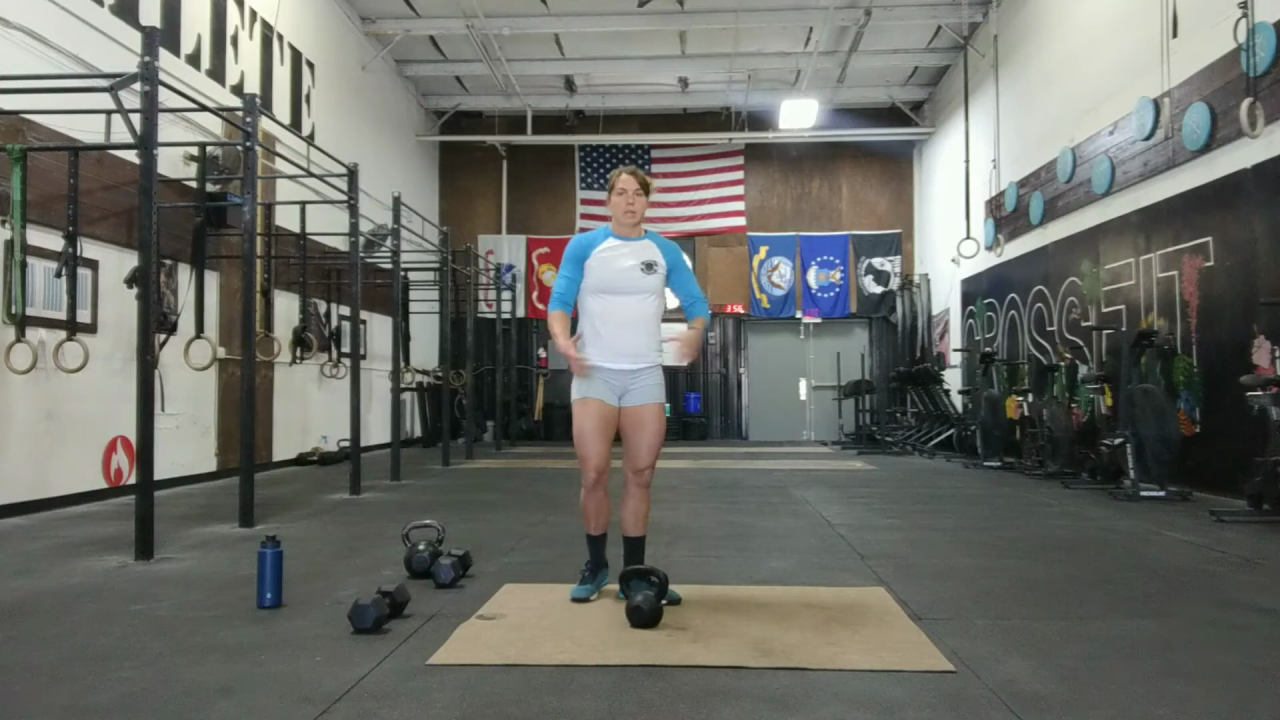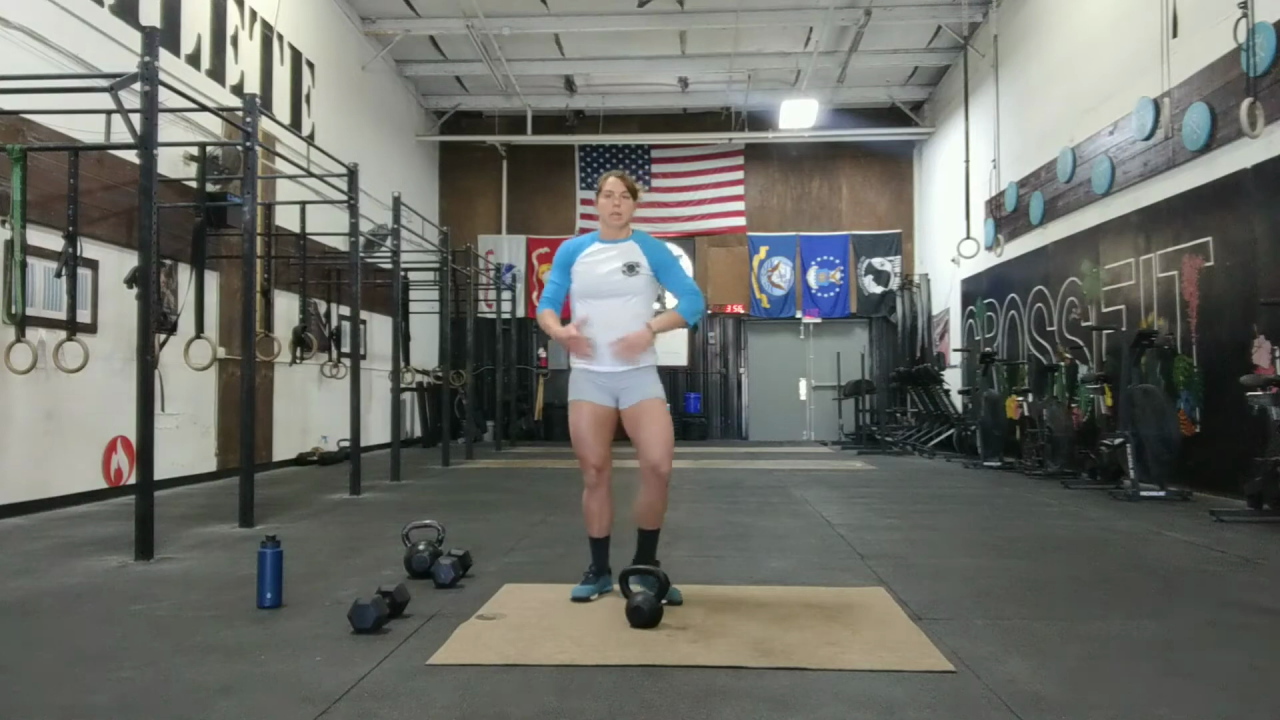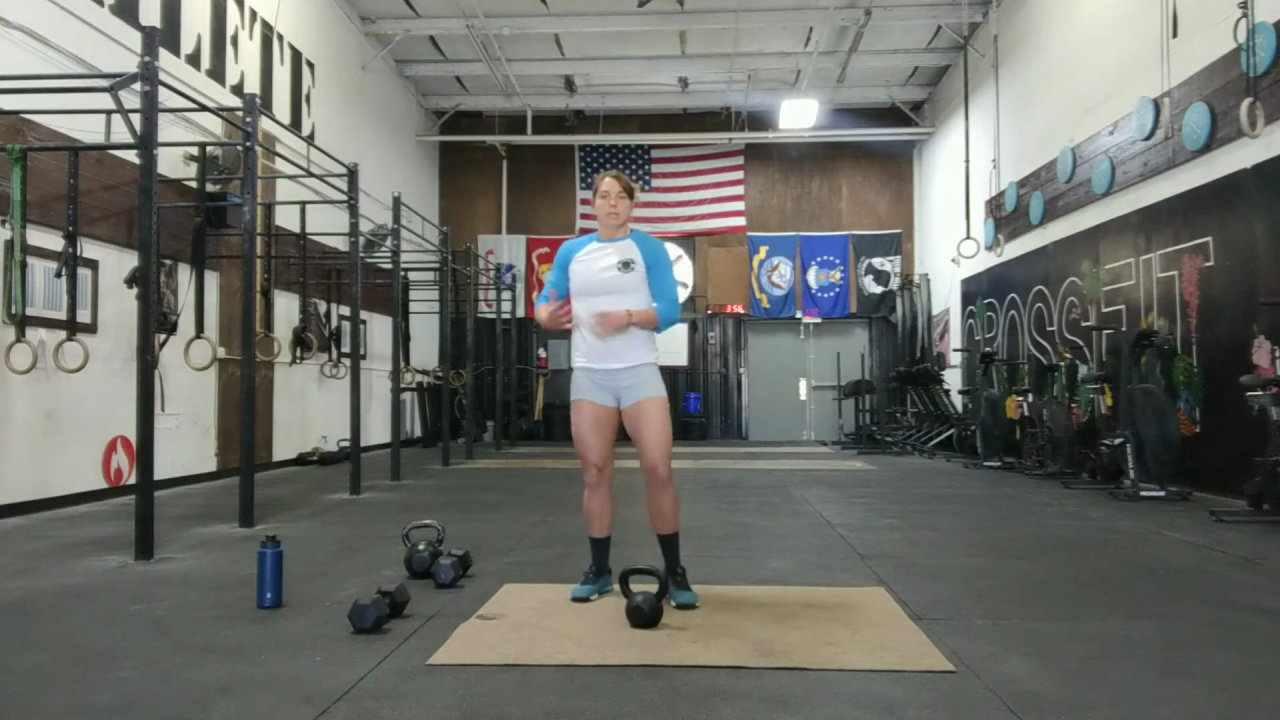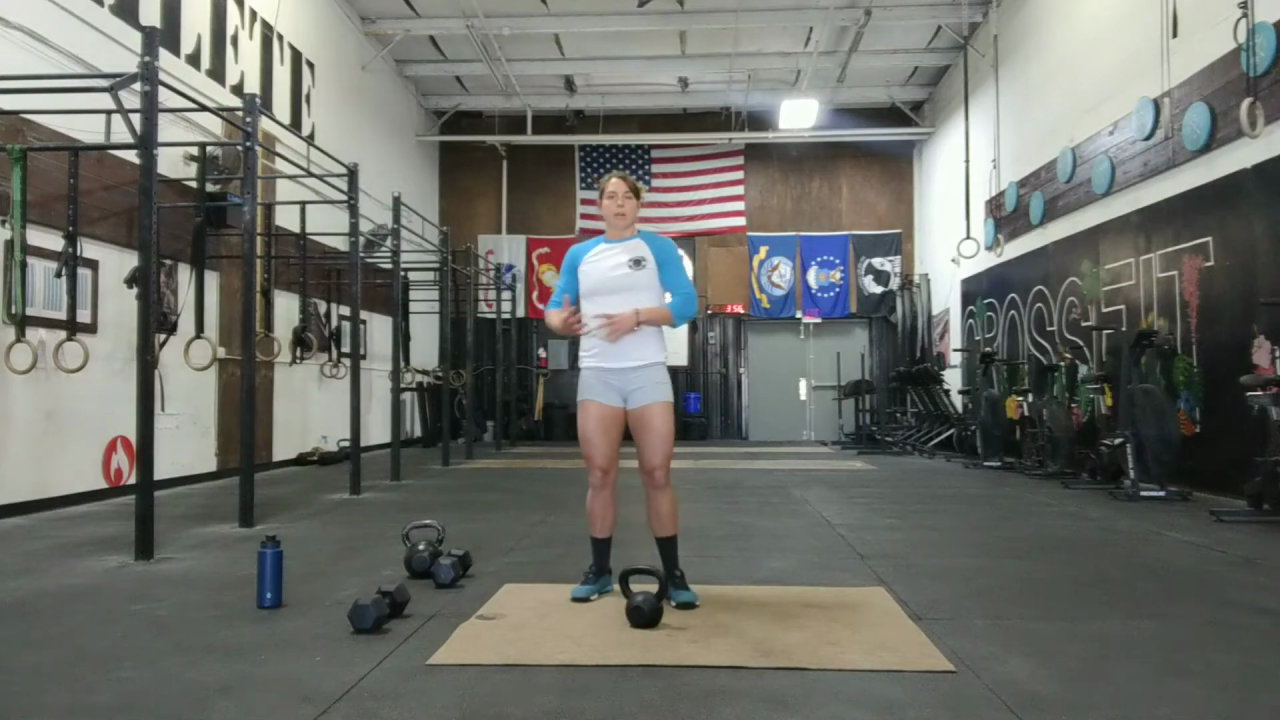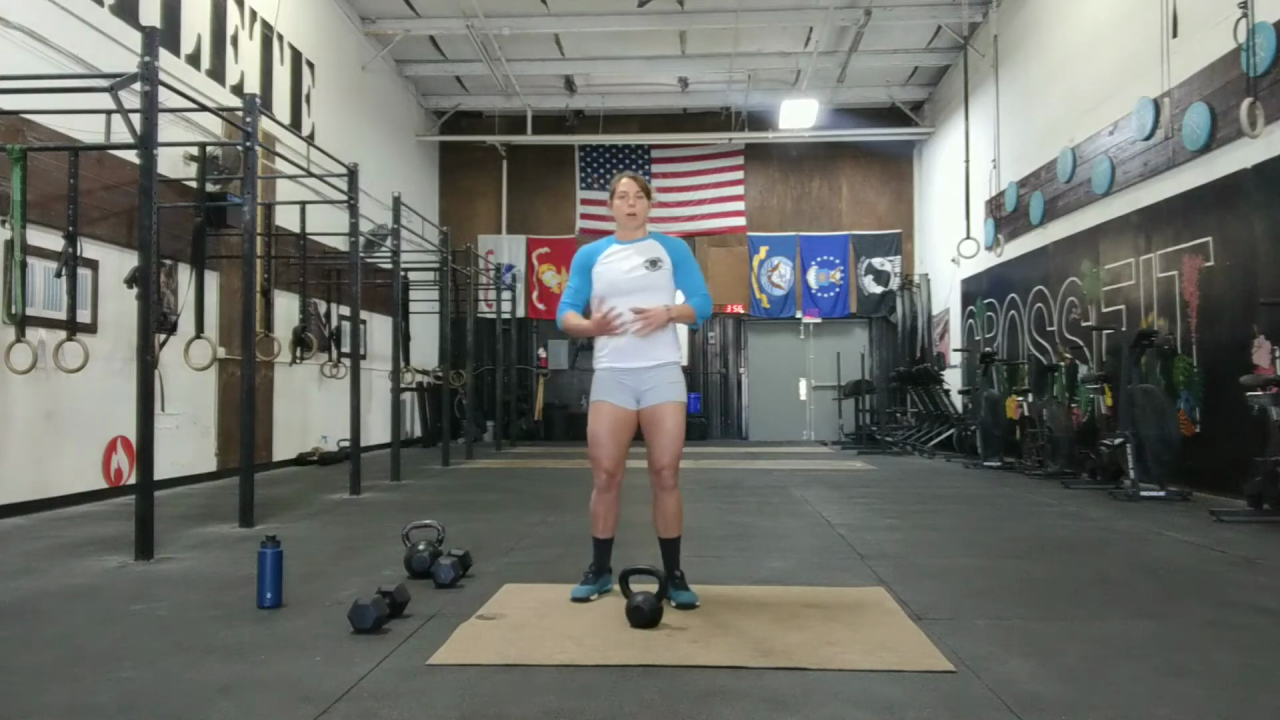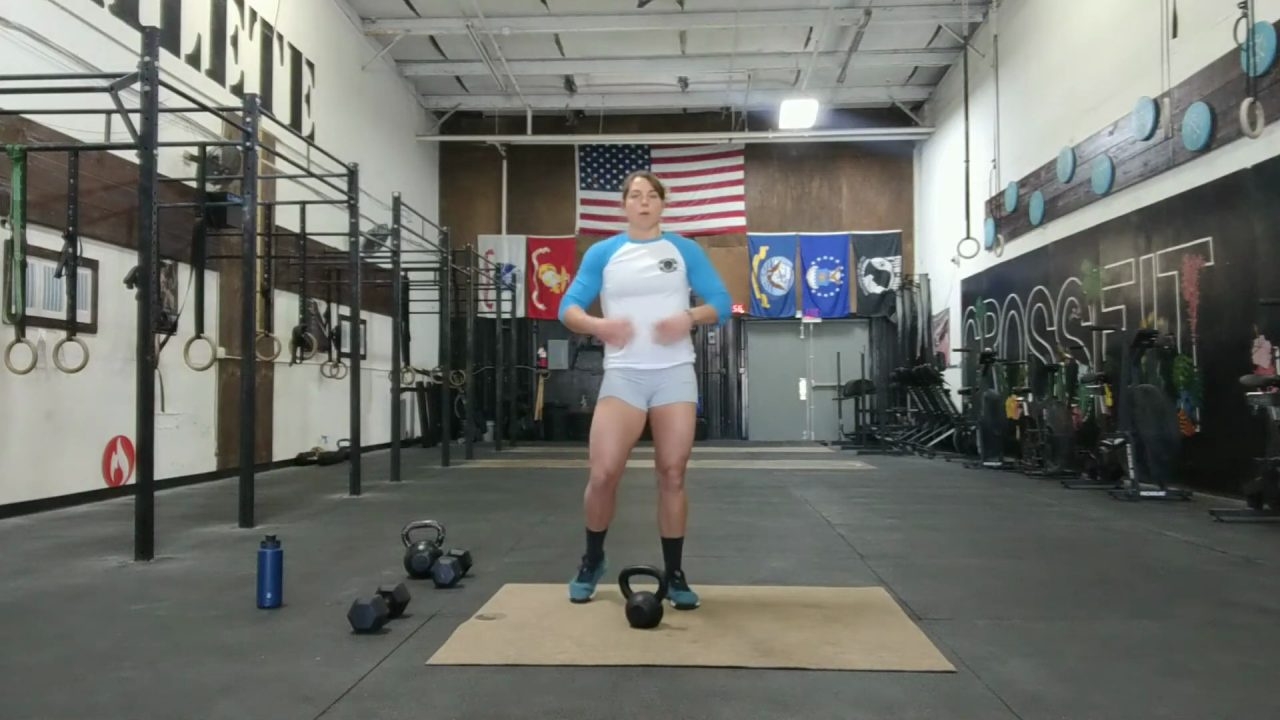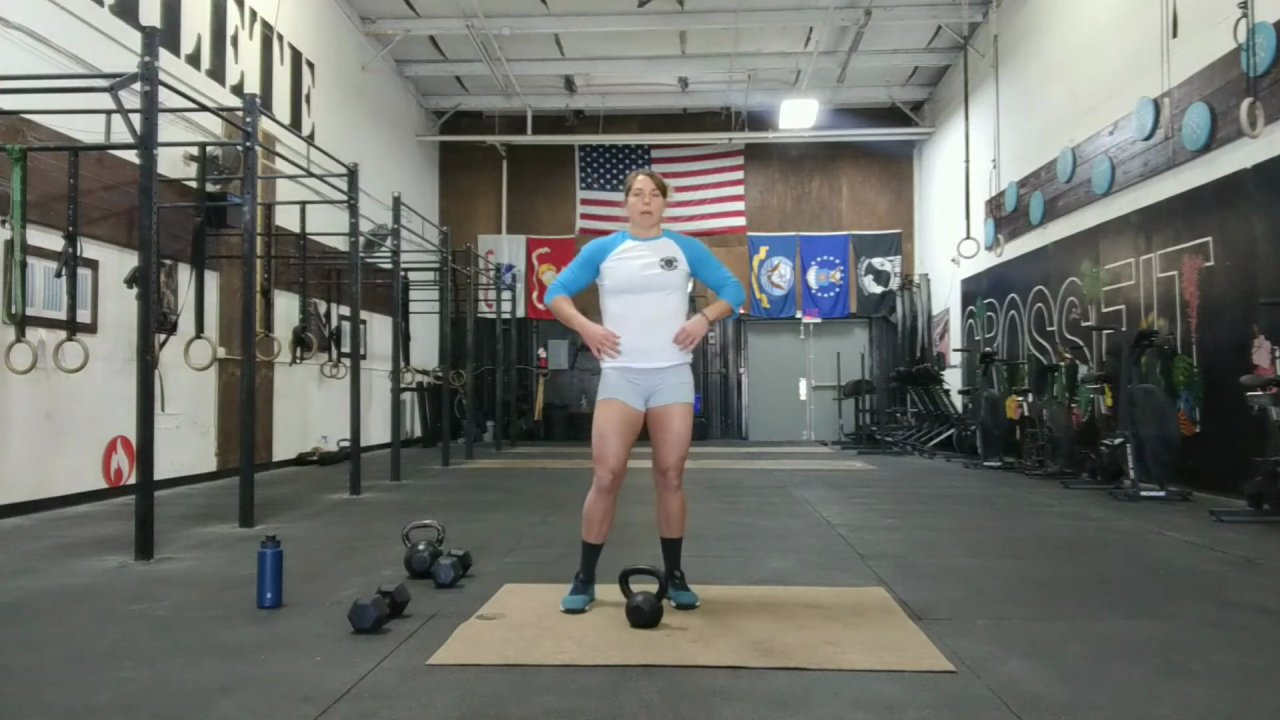
dt=0.2s
person 1, frame 1
left shoulder: (666, 251)
right shoulder: (583, 246)
left elbow: (695, 302)
right elbow: (560, 301)
left wrist: (694, 331)
right wrist: (562, 341)
left hip: (645, 376)
right hip: (594, 374)
left knee: (640, 476)
right knee: (593, 474)
left ankle: (636, 573)
right ankle: (595, 565)
person 1, frame 2
left shoulder: (653, 251)
right shoulder: (571, 251)
left elbow: (692, 301)
right elbow: (547, 304)
left wrist: (650, 330)
right wrist: (558, 331)
left hip: (639, 375)
right hip: (588, 376)
left knee: (658, 468)
right knee: (594, 476)
left ankle: (646, 564)
right ankle: (599, 570)
person 1, frame 3
left shoulder: (650, 248)
right shoulder: (571, 251)
left elbow: (668, 310)
right elbow: (545, 300)
left wrist: (626, 317)
right wrist: (548, 316)
left hip: (640, 372)
right hip: (589, 376)
left knee: (658, 470)
right knee: (595, 475)
left ankle: (674, 570)
right ankle: (599, 570)
person 1, frame 4
left shoulder: (660, 248)
right shoulder: (579, 255)
left elbow: (686, 305)
right elbow: (557, 305)
left wrist: (636, 317)
right wrist: (558, 322)
left hip: (648, 374)
right hip: (597, 376)
left knee: (657, 476)
right knee: (600, 476)
left ankle: (673, 573)
right ankle: (599, 570)
person 1, frame 5
left shoulder: (673, 250)
right shoulder: (589, 255)
left elbow: (702, 305)
right elbow: (566, 313)
left wrist: (668, 313)
right wrist: (590, 325)
left hip: (663, 374)
right hip: (611, 376)
left knee: (665, 477)
right knee: (605, 477)
left ankle: (674, 575)
right ankle: (600, 569)
person 1, frame 6
left shoulder: (686, 251)
right shoulder: (601, 254)
left elbow: (721, 302)
right elbow: (569, 308)
left wrist: (688, 318)
right wrist: (599, 325)
left hip: (675, 375)
right hip: (622, 376)
left knee: (672, 477)
right knee: (603, 474)
left ankle: (674, 575)
right ankle: (592, 559)
person 1, frame 7
left shoulder: (686, 248)
right shoulder: (601, 250)
left elbow: (733, 290)
right elbow: (555, 293)
left wrist: (704, 319)
right wrist: (585, 327)
left hip: (672, 376)
right hip: (620, 376)
left knee: (670, 477)
right knee: (606, 477)
left ankle: (674, 575)
right ankle: (584, 578)
